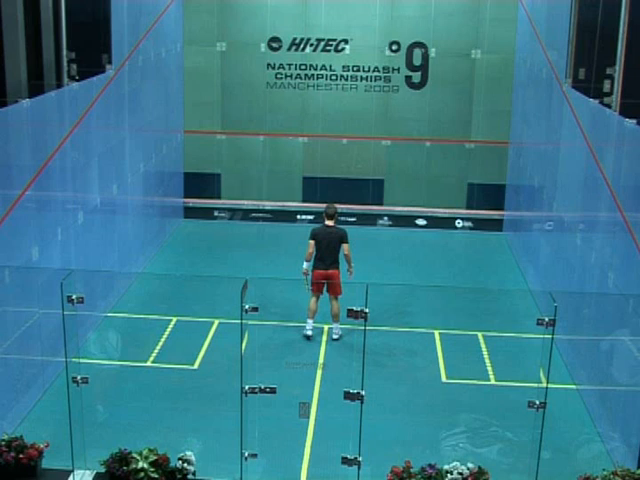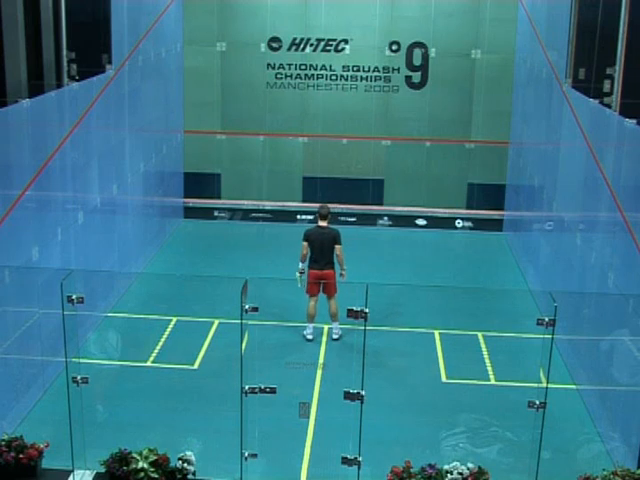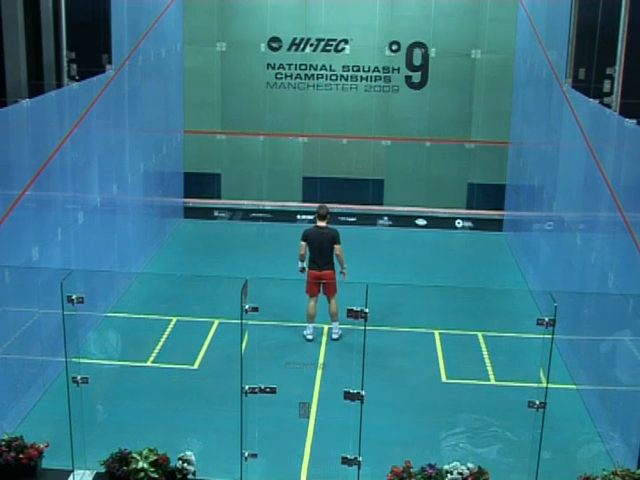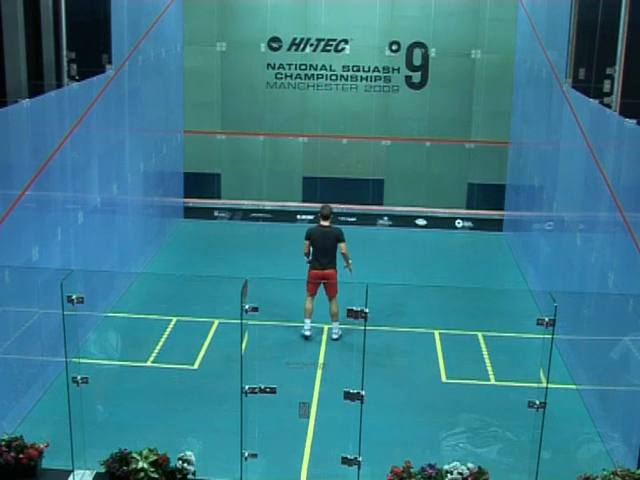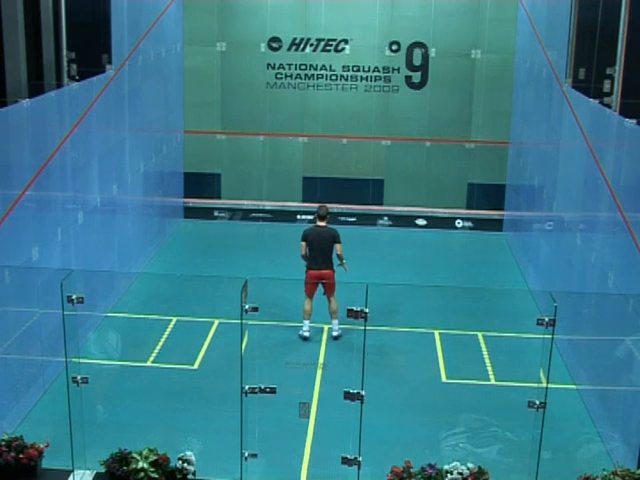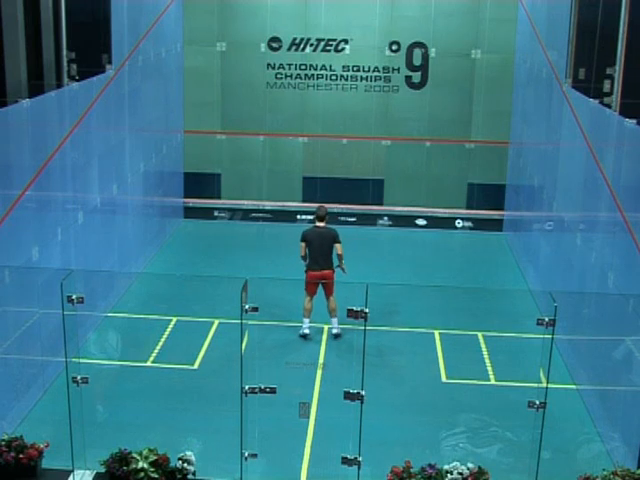
dt=0.4s
person 1, frame 1
left shoulder: (315, 231)
right shoulder: (342, 232)
left elbow: (310, 251)
right elbow: (346, 252)
left wrist: (305, 266)
right wrist: (350, 266)
left hip: (318, 270)
right hip: (333, 271)
left knee: (314, 297)
right knee: (334, 300)
left ankle: (309, 328)
right ankle: (336, 331)
person 1, frame 2
left shoulder: (308, 232)
right shoulder: (335, 233)
left elbow: (304, 253)
right elbow: (338, 253)
left wrist: (301, 266)
right wrist: (343, 269)
left hip: (313, 271)
right hip: (329, 271)
left knee: (312, 300)
right knee: (332, 300)
left ankle: (309, 331)
right ankle: (336, 332)
person 1, frame 3
left shoulder: (307, 232)
right shoulder: (333, 233)
left elbow: (302, 253)
right elbow: (338, 253)
left wrist: (301, 265)
right wrist: (343, 268)
left hip: (313, 271)
right hip: (329, 271)
left knee: (312, 301)
right knee: (332, 300)
left ankle: (309, 331)
right ankle: (335, 331)
person 1, frame 4
left shoulder: (310, 231)
right shoulder: (337, 231)
left elbow: (306, 251)
right elbow: (344, 251)
right wrist: (349, 263)
left hip: (314, 270)
right hip: (330, 271)
left knee: (310, 298)
right knee: (332, 300)
left ankle: (307, 328)
right ankle: (335, 331)
person 1, frame 5
left shoulder: (307, 232)
right shoulder: (333, 232)
left elbow: (303, 253)
right elbow: (339, 252)
right wrist: (343, 262)
left hip: (312, 271)
right hip: (328, 271)
left knee: (308, 299)
right knee: (331, 298)
left ankle: (306, 330)
right ankle: (335, 329)
person 1, frame 6
left shoulder: (306, 233)
right shoulder: (333, 232)
left elbow: (303, 254)
right elbow: (339, 252)
right wrist: (341, 263)
left hip: (313, 271)
right hip: (328, 272)
left knee: (309, 297)
right knee: (330, 298)
left ankle: (306, 328)
right ankle: (335, 328)
